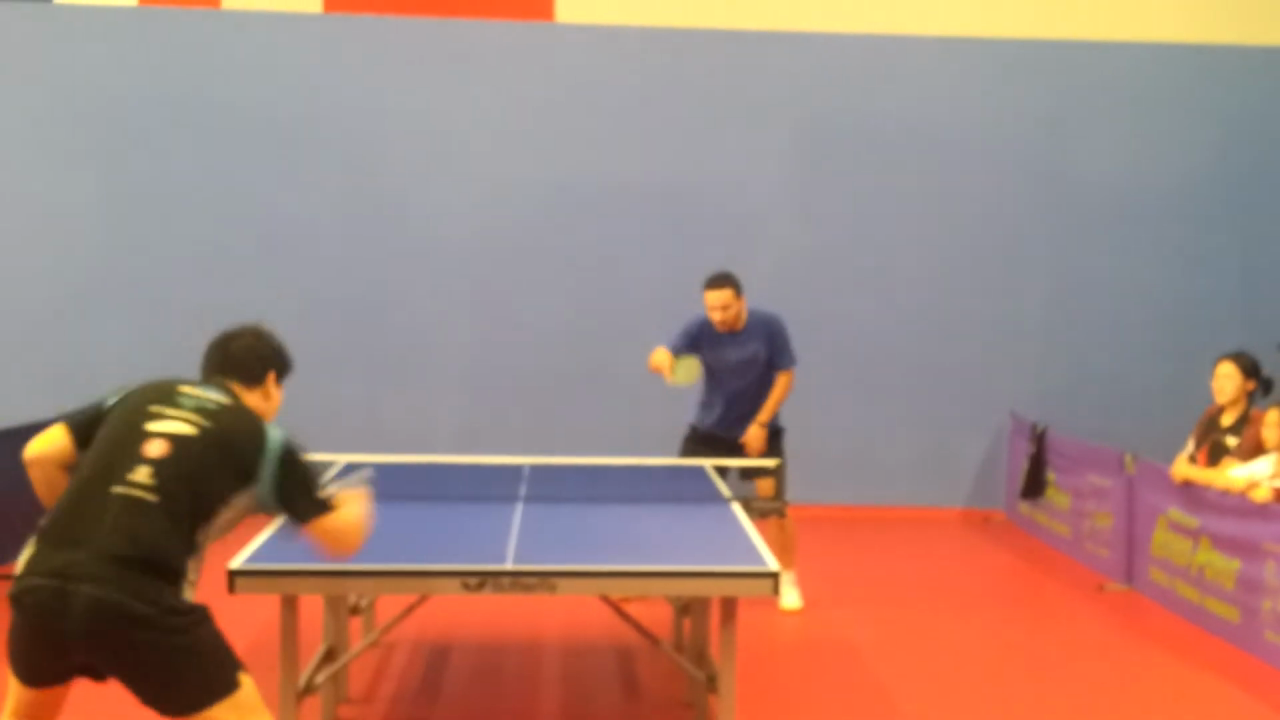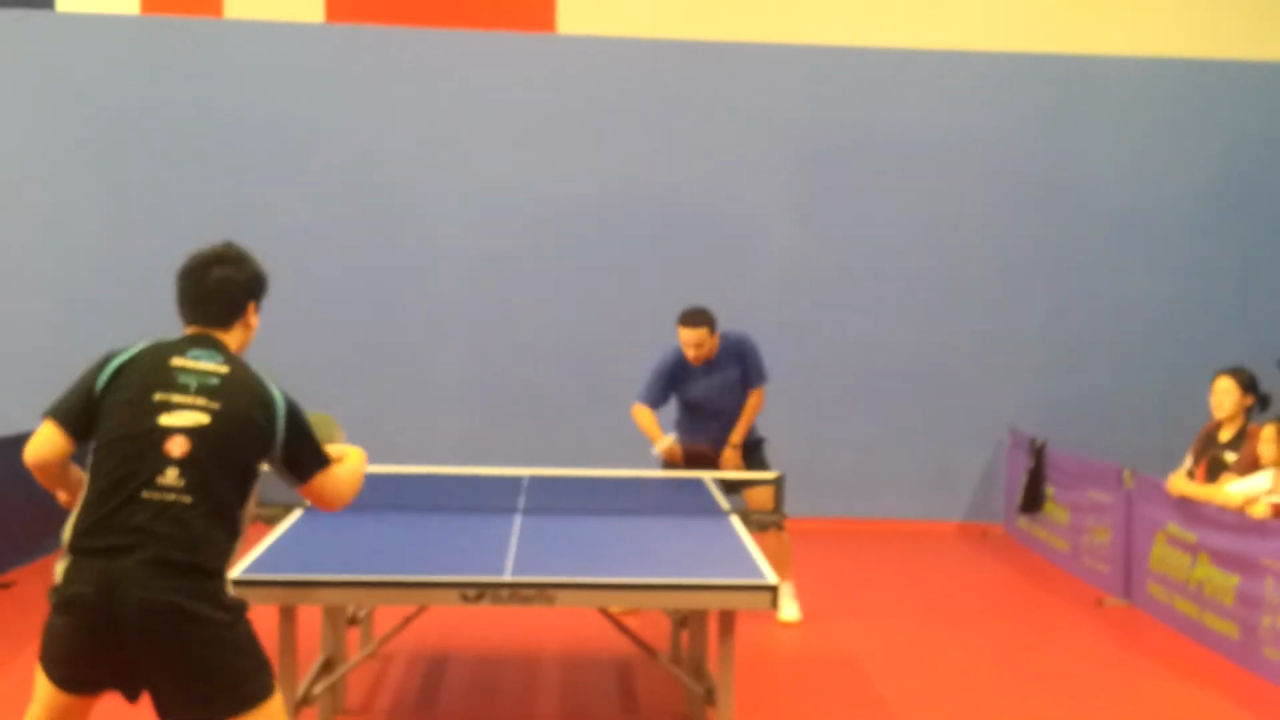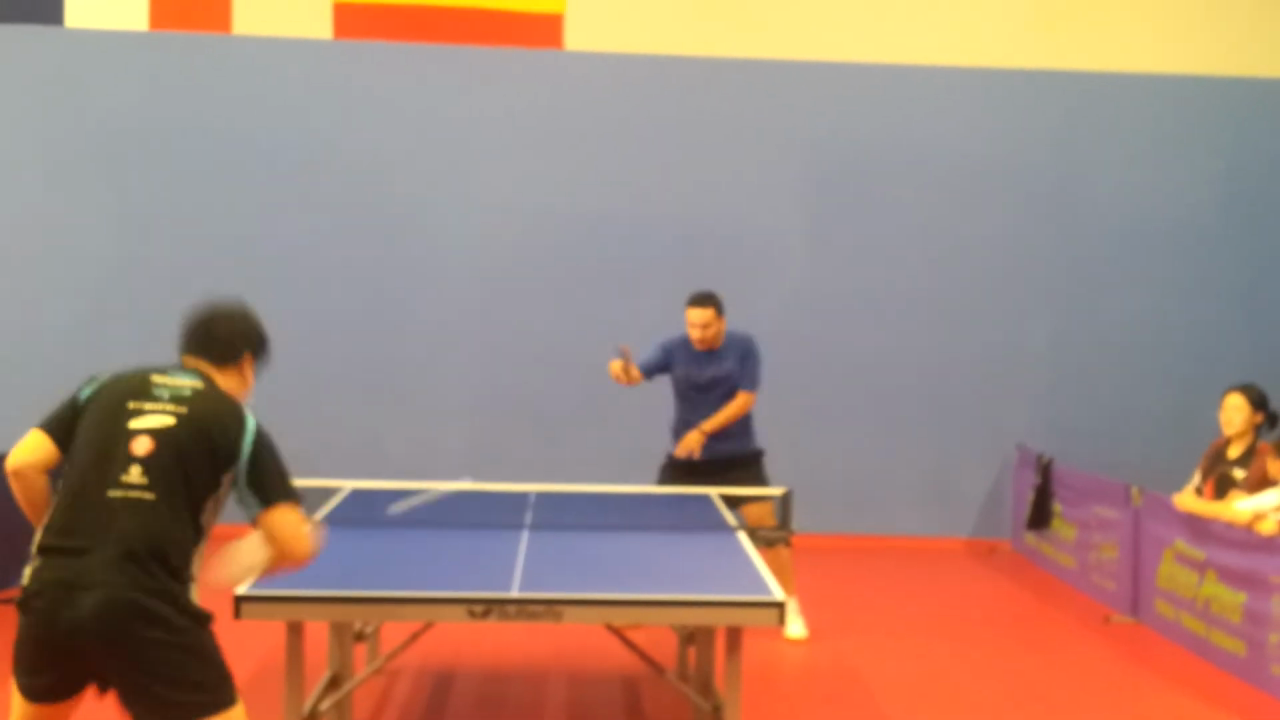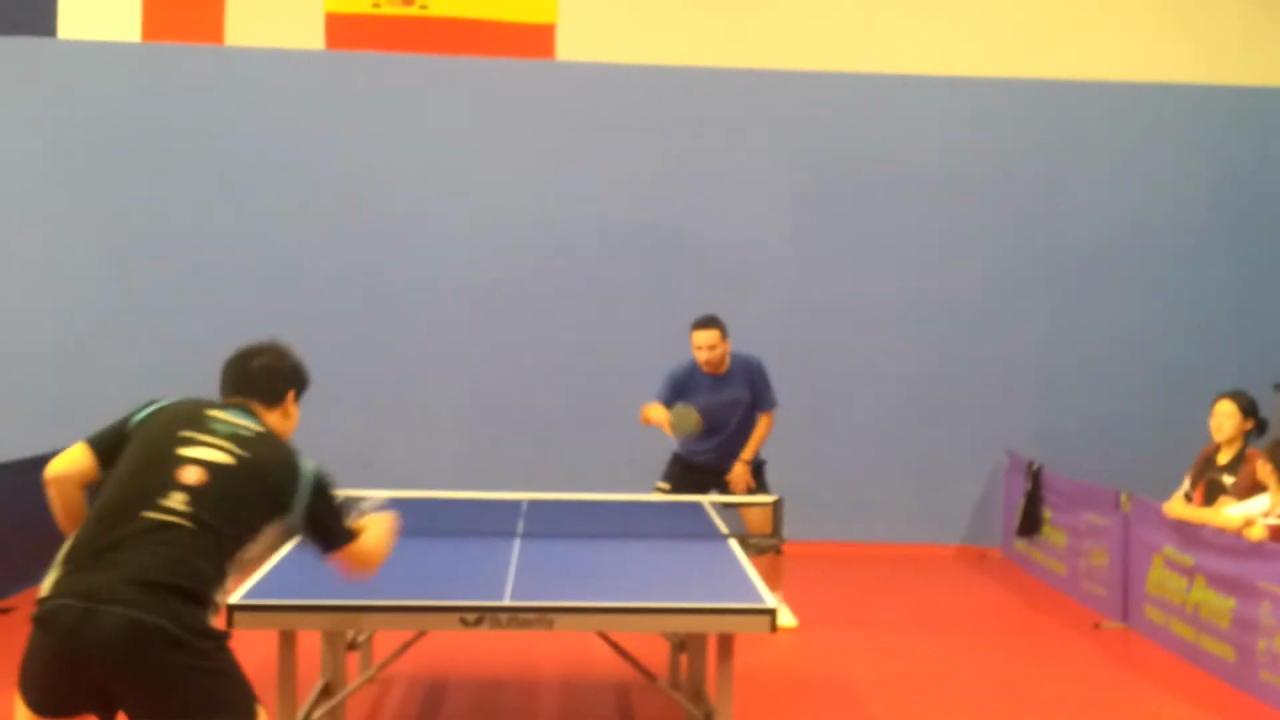
dt=1s
person 1, frame 1
left shoulder: (134, 397)
right shoulder: (262, 442)
left elbow: (39, 454)
right elbow: (342, 538)
right wrist: (356, 508)
left hip: (44, 584)
right hip: (141, 608)
person 1, frame 2
left shoulder: (120, 366)
right shoulder: (265, 402)
left elbow: (39, 456)
right elbow: (331, 494)
right wrist: (352, 459)
left hip: (88, 590)
right hip: (189, 609)
person 1, frame 3
left shoulder: (106, 389)
right shoulder: (241, 426)
left elbow: (22, 465)
right elbow: (293, 544)
left hip: (53, 593)
right hip: (151, 609)
person 1, frame 4
left shoulder: (153, 416)
right shoulder: (288, 467)
left elbow: (60, 474)
right elbow: (364, 556)
right wrist: (383, 527)
left hip: (71, 611)
right hip: (166, 633)
person 2, frame 1
left shoulder: (770, 326)
right shoulder: (698, 329)
left elbow: (784, 376)
right elbow: (659, 359)
left wrist: (761, 424)
right wrist: (661, 358)
left hip: (757, 429)
right hip: (708, 431)
left knee: (773, 503)
left ankle: (787, 579)
person 2, frame 2
left shoulder: (741, 346)
right shoulder: (672, 364)
left elbow: (756, 394)
right elbow: (641, 408)
left wrist: (735, 445)
right wrist: (659, 439)
left hip: (740, 446)
right hip: (689, 450)
left knee: (767, 516)
left ankle: (786, 592)
person 2, frame 3
left shoulder: (744, 346)
right shoulder: (674, 348)
left elbow: (745, 400)
right elbow: (636, 376)
left wrist: (700, 432)
right wrist: (622, 370)
left hip: (737, 457)
right hip: (685, 457)
left knee: (766, 530)
left ankle: (790, 607)
person 2, frame 4
left shoulder: (751, 368)
right shoulder: (681, 375)
left elbow: (765, 416)
right elbow: (647, 415)
left wrist: (745, 461)
right wrist: (656, 412)
left hip: (738, 462)
right hip: (691, 462)
left knee: (765, 532)
left ankle: (775, 601)
